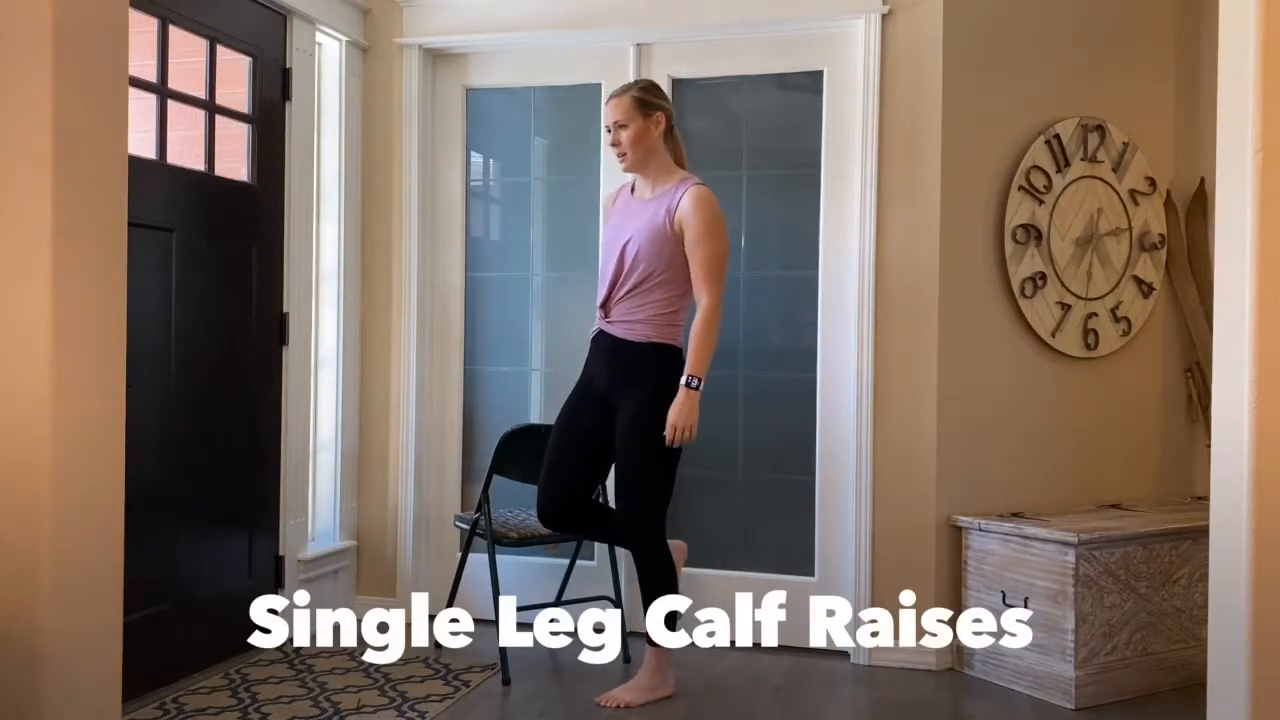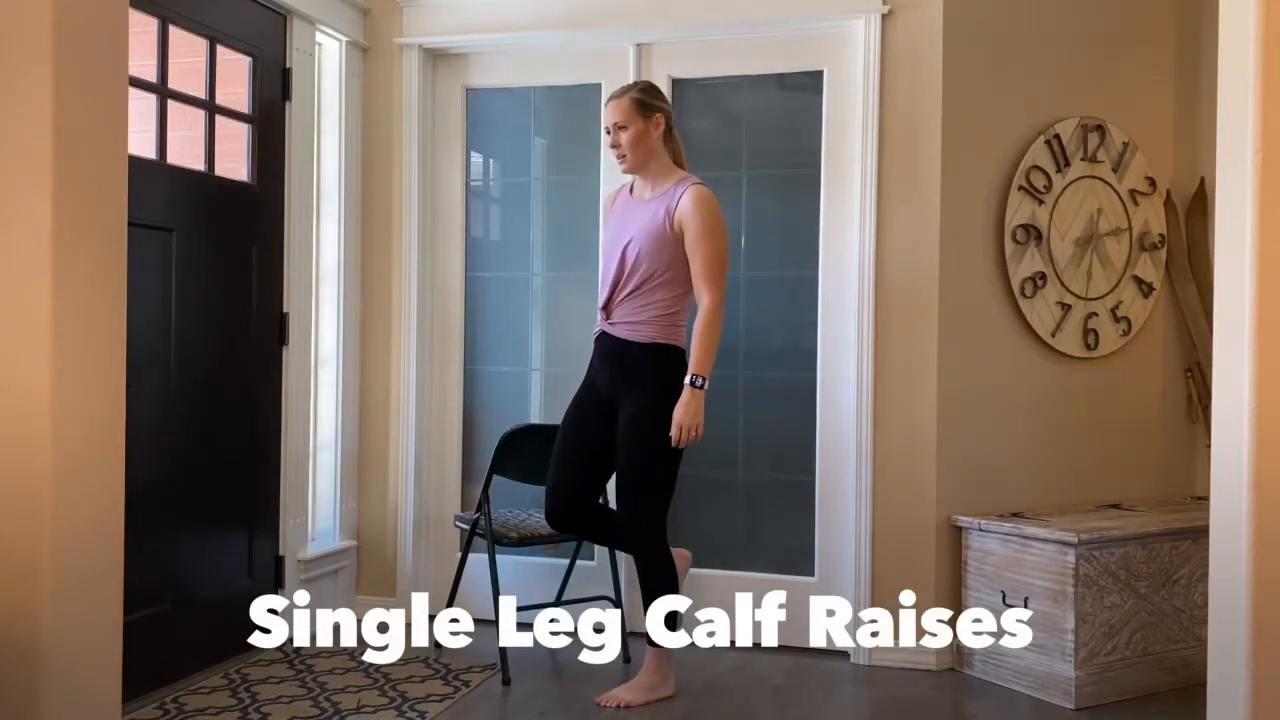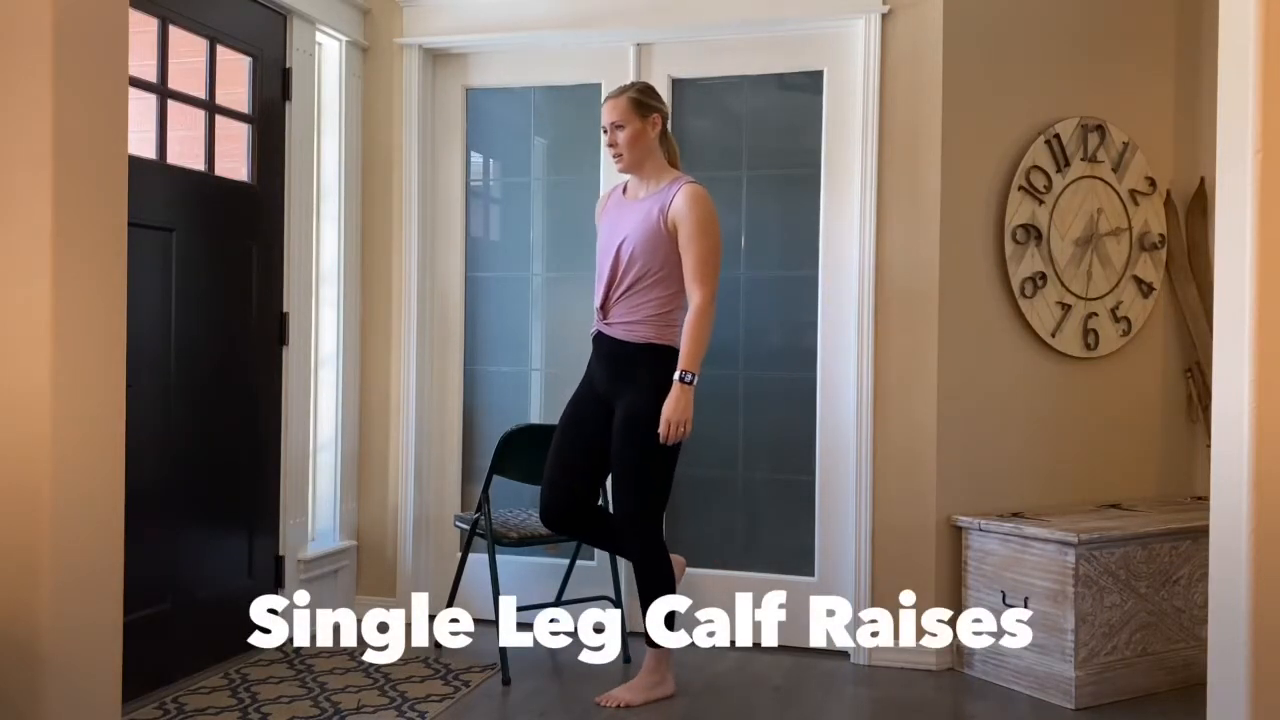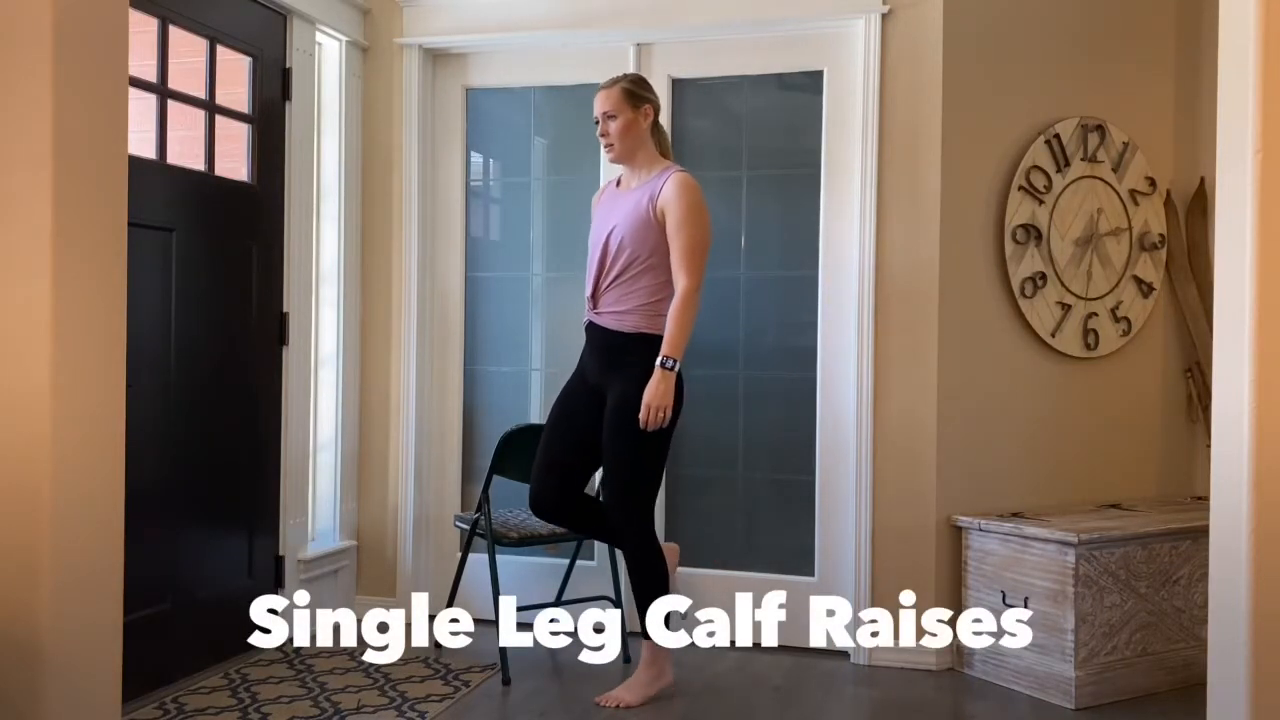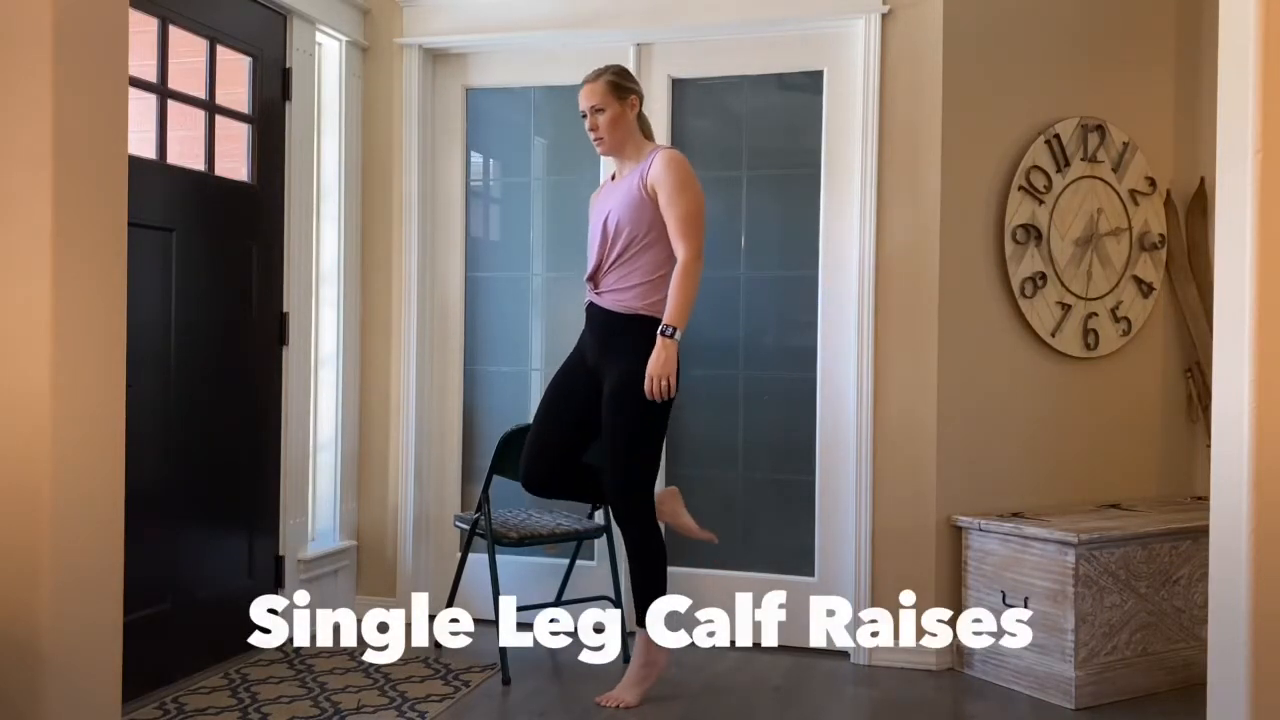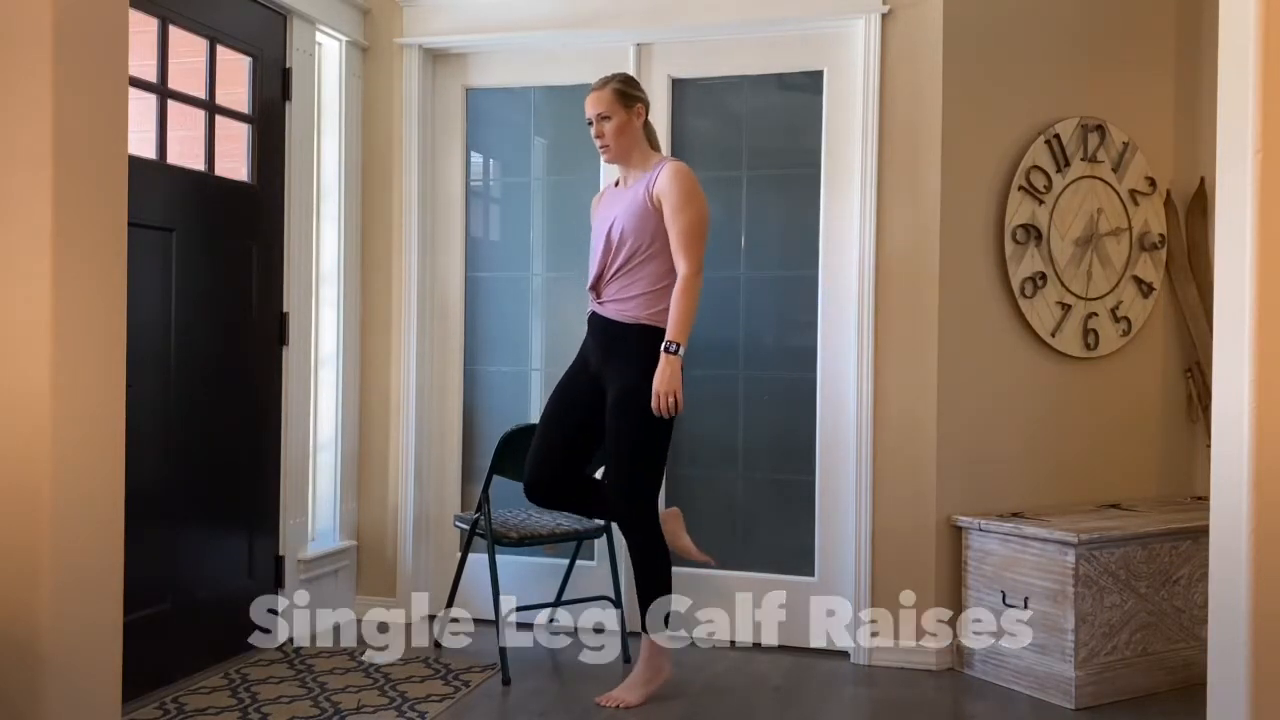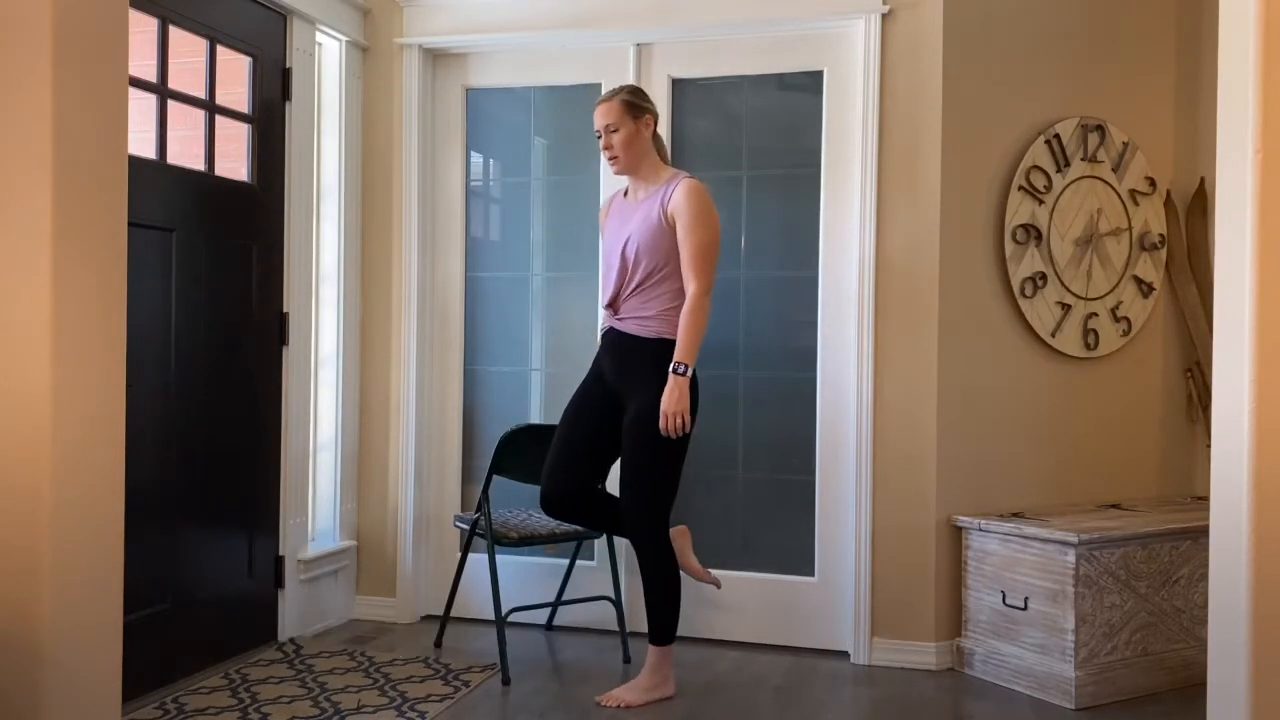
dt=0.3s
person 1, frame 1
left shoulder: (693, 201)
right shoulder: (616, 200)
left elbow: (708, 305)
left wrist: (689, 390)
left hip: (651, 371)
right hip: (601, 363)
left knee: (639, 520)
right knee: (557, 504)
left ankle: (658, 671)
right ankle: (663, 553)
person 1, frame 2
left shoulder: (692, 201)
right shoulder: (615, 201)
left elbow: (709, 304)
left wrist: (695, 389)
left hip: (654, 372)
right hip: (604, 365)
left knee: (639, 519)
right knee: (564, 506)
left ankle: (658, 671)
right ankle: (666, 560)
person 1, frame 3
left shoulder: (686, 199)
right shoulder: (609, 202)
left elbow: (701, 301)
left wrist: (684, 385)
left hip: (650, 372)
right hip: (602, 366)
left knee: (637, 521)
right knee: (559, 506)
left ankle: (658, 671)
right ankle: (661, 564)
person 1, frame 4
left shoulder: (676, 188)
right shoulder: (603, 196)
left elbow: (687, 288)
left wrist: (665, 373)
left hip: (641, 362)
right hip: (594, 358)
left knee: (629, 515)
right knee: (549, 498)
left ankle: (656, 665)
right ankle: (654, 555)
person 1, frame 5
left shoulder: (665, 165)
right shoulder: (602, 191)
left elbow: (688, 257)
left wrist: (668, 340)
left hip: (638, 342)
right hip: (594, 339)
left knee: (624, 499)
right knee: (540, 469)
left ankle: (649, 651)
right ankle: (659, 504)
person 1, frame 6
left shoulder: (672, 178)
right shoulder: (604, 198)
left elbow: (688, 273)
left wrist: (671, 355)
left hip: (642, 352)
right hip: (596, 349)
left knee: (630, 506)
right knee: (544, 479)
left ankle: (653, 662)
right ankle: (659, 523)
person 1, frame 7
left shoulder: (685, 195)
right shoulder: (611, 208)
left elbow: (698, 293)
left wrist: (680, 377)
right wrist: (607, 362)
left hip: (657, 367)
right hip: (610, 362)
left knee: (643, 520)
right knee: (560, 493)
left ankle: (659, 671)
right ankle: (668, 541)
